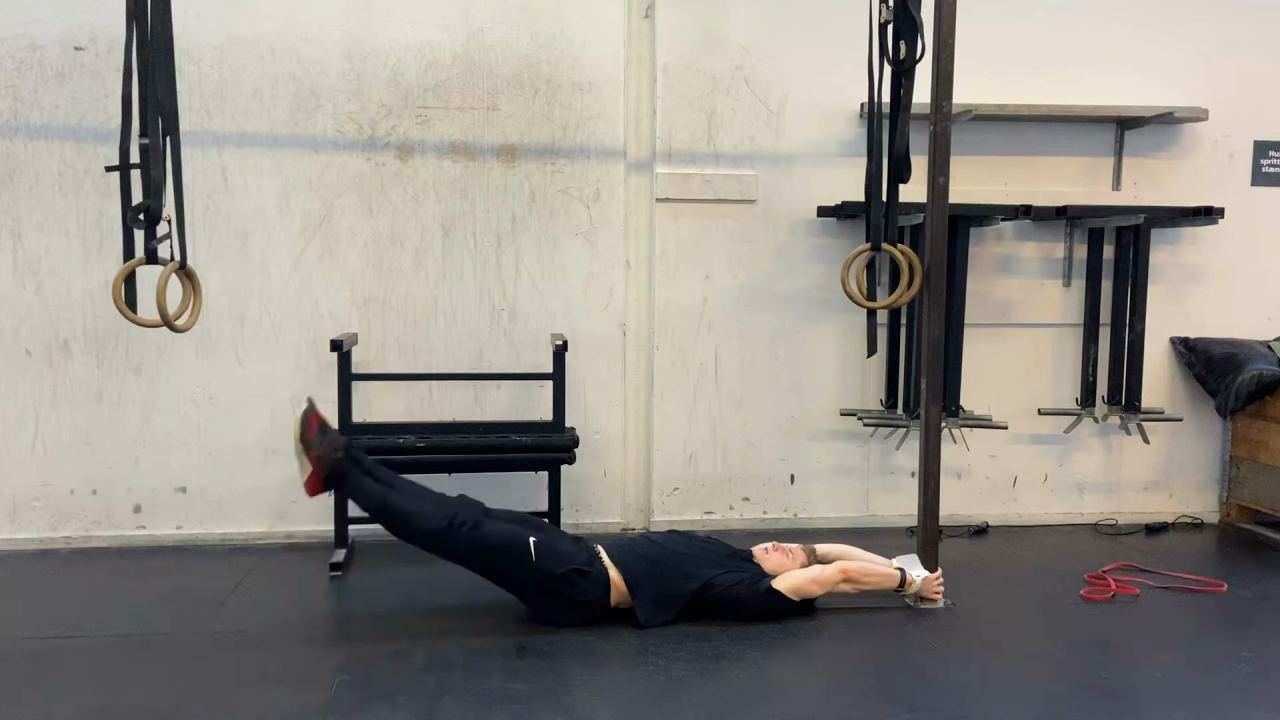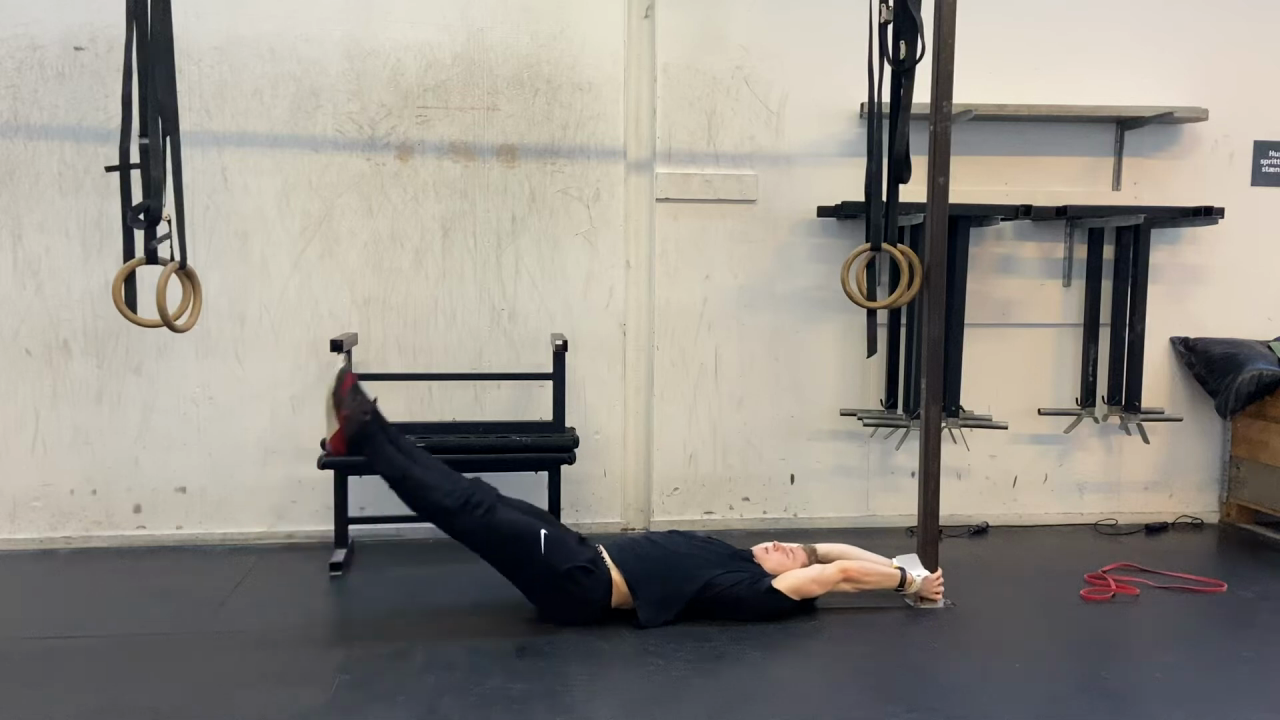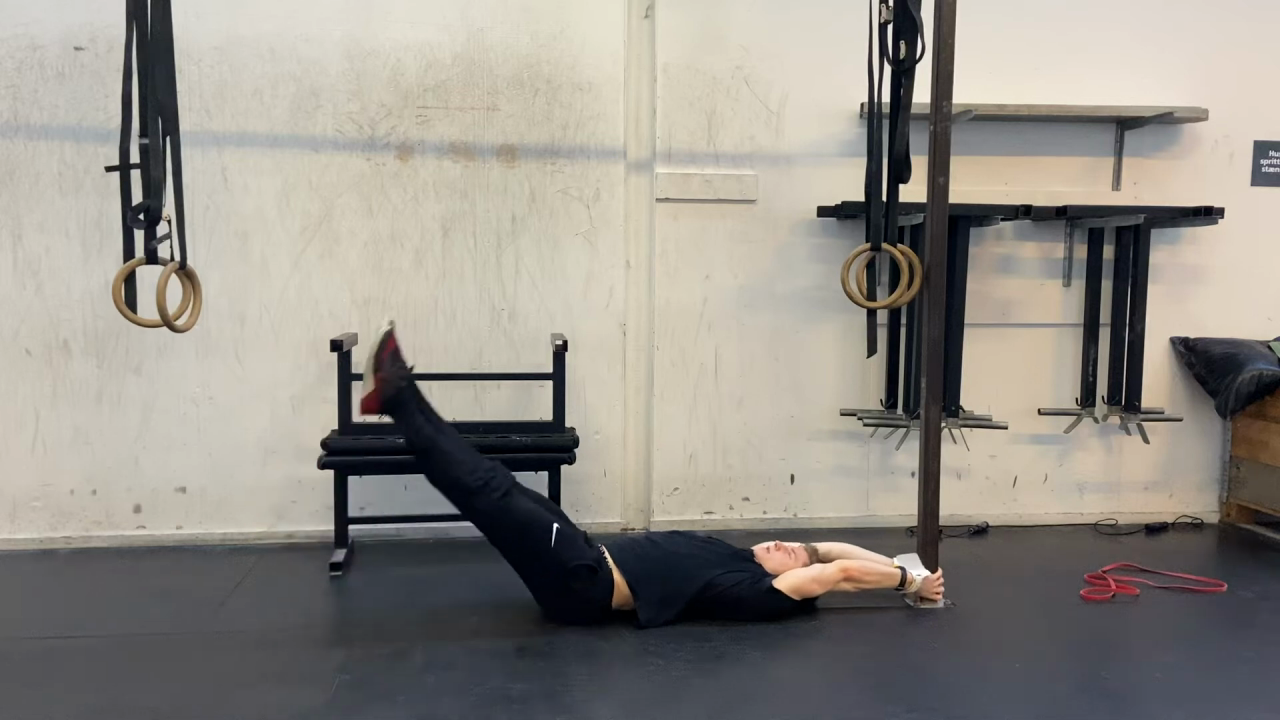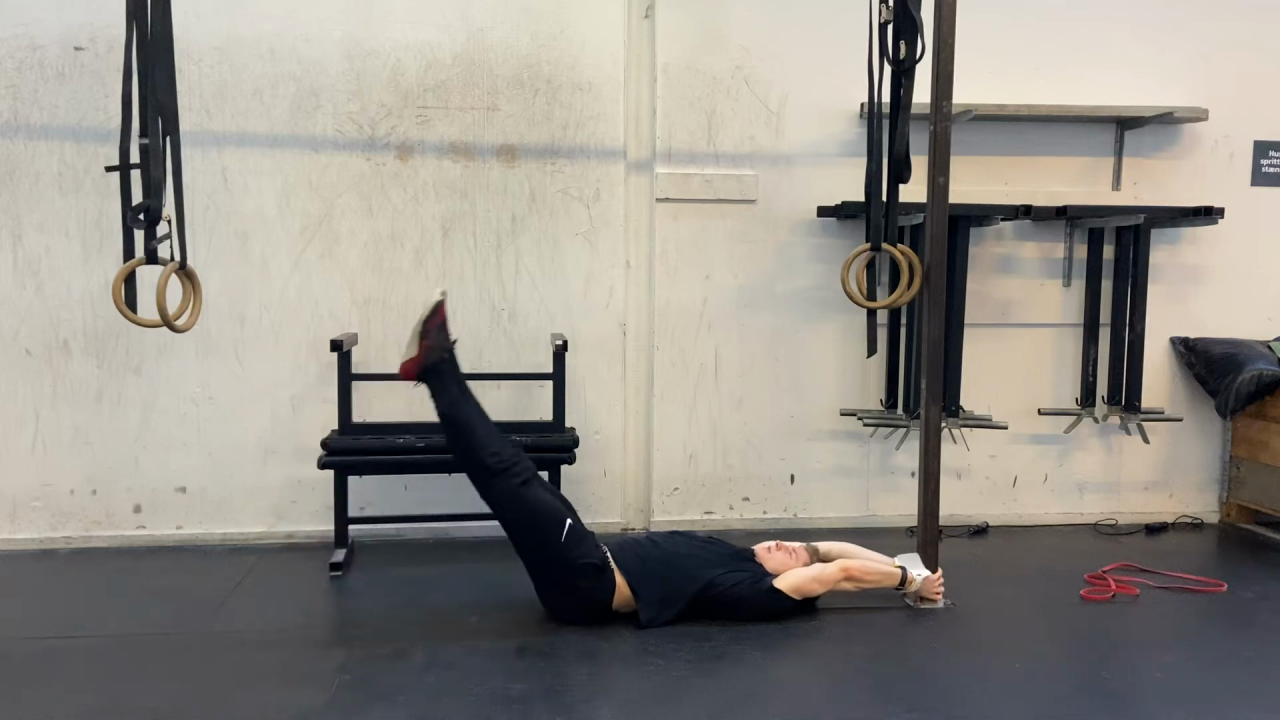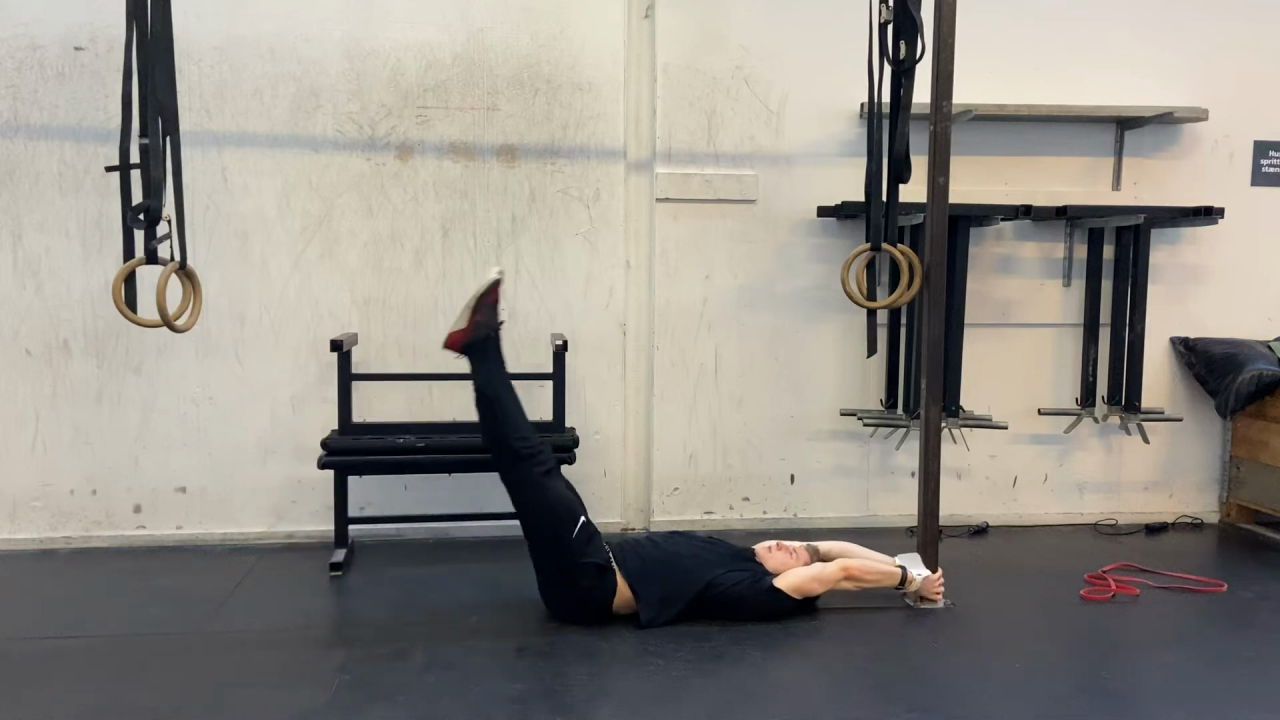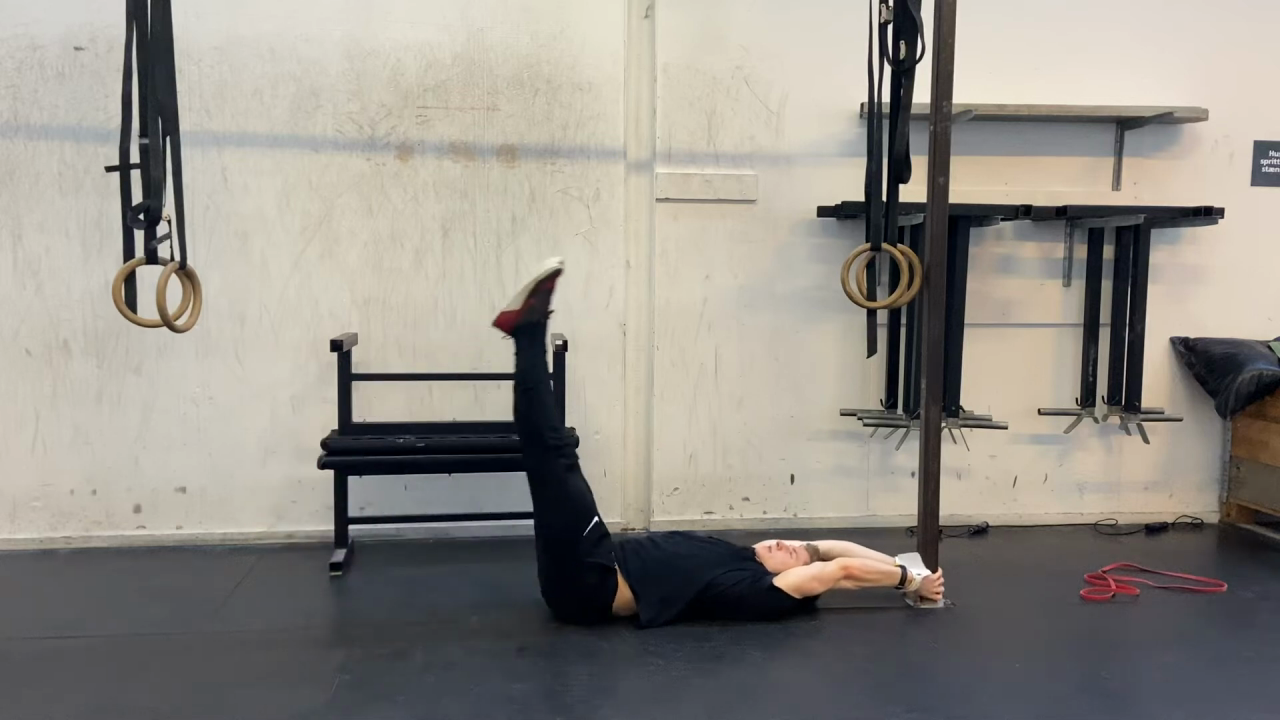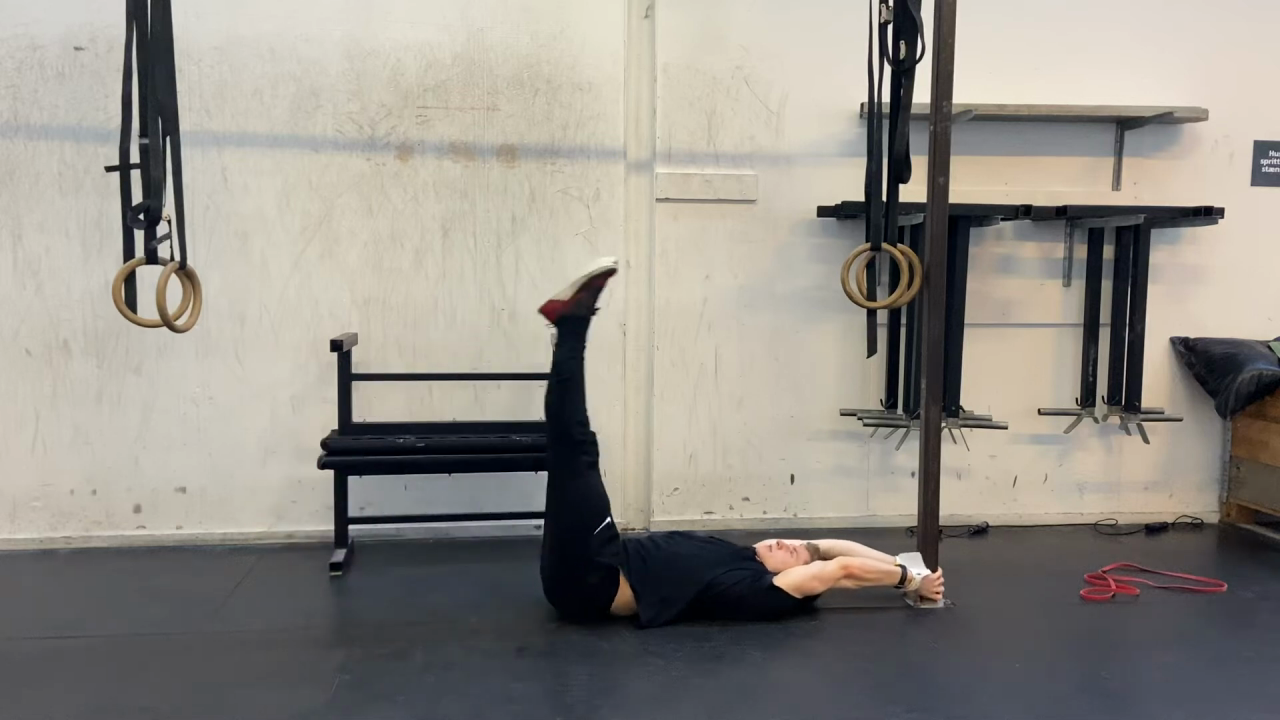
dt=0.1s
person 1, frame 1
left shoulder: (761, 596)
right shoulder: (742, 565)
left elbow: (834, 571)
right elbow: (836, 551)
left wrist: (908, 584)
right wrist: (901, 568)
left hip: (578, 588)
right hip: (585, 559)
left knee: (465, 532)
right knee: (472, 520)
left ankle: (341, 469)
right ankle: (342, 464)
person 1, frame 2
left shoulder: (762, 593)
right shoulder: (743, 562)
left elbow: (838, 569)
right elbow: (836, 549)
left wrist: (907, 581)
right wrist: (901, 565)
left hip: (581, 586)
right hip: (592, 557)
left knee: (478, 512)
right knee: (482, 505)
left ankle: (365, 436)
right ankle: (368, 432)
person 1, frame 3
left shoulder: (761, 594)
right shoulder: (744, 562)
left elbow: (836, 570)
right elbow: (837, 550)
left wrist: (907, 580)
right wrist: (900, 570)
left hip: (584, 587)
right hip: (593, 563)
left knee: (496, 493)
right knee: (497, 487)
left ankle: (397, 394)
right ankle: (397, 395)
person 1, frame 4
left shoulder: (764, 594)
right shoulder: (746, 560)
left elbow: (841, 571)
right elbow: (839, 550)
left wrist: (909, 578)
right wrist: (903, 566)
left hip: (587, 586)
right hip: (605, 562)
left knee: (516, 479)
right knee: (517, 478)
left ankle: (438, 369)
person 1, frame 5
left shoulder: (764, 593)
right shoulder: (738, 559)
left elbow: (839, 567)
left wrist: (909, 579)
right wrist: (901, 570)
left hip: (587, 588)
right hip: (600, 564)
left knee: (532, 464)
person 1, frame 6
left shoulder: (767, 593)
right shoulder: (744, 560)
left elbow: (842, 568)
left wrist: (909, 579)
right wrist: (904, 571)
left hip: (588, 586)
right hip: (596, 576)
left knee: (553, 457)
left ankle: (529, 330)
person 1, frame 7
left shoulder: (765, 592)
right shoulder: (745, 560)
left elbow: (842, 567)
left wrist: (912, 579)
left hip: (585, 584)
left knee: (575, 453)
left ankle: (572, 322)
